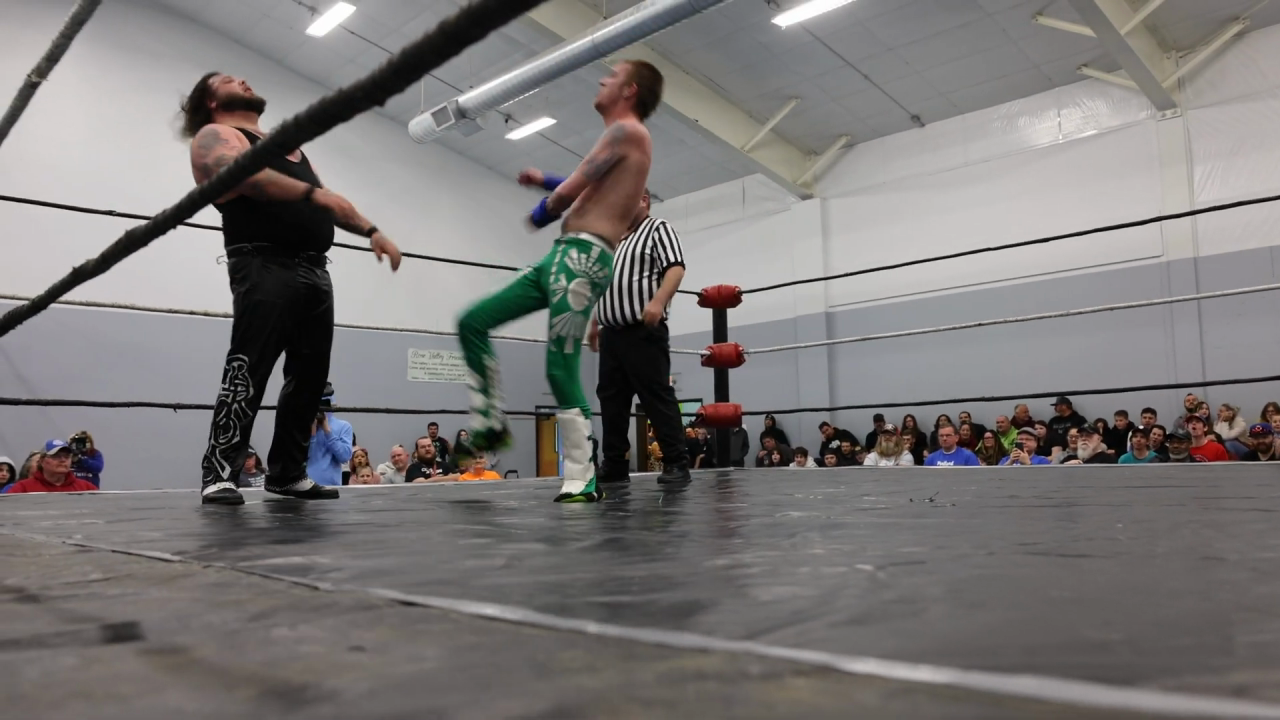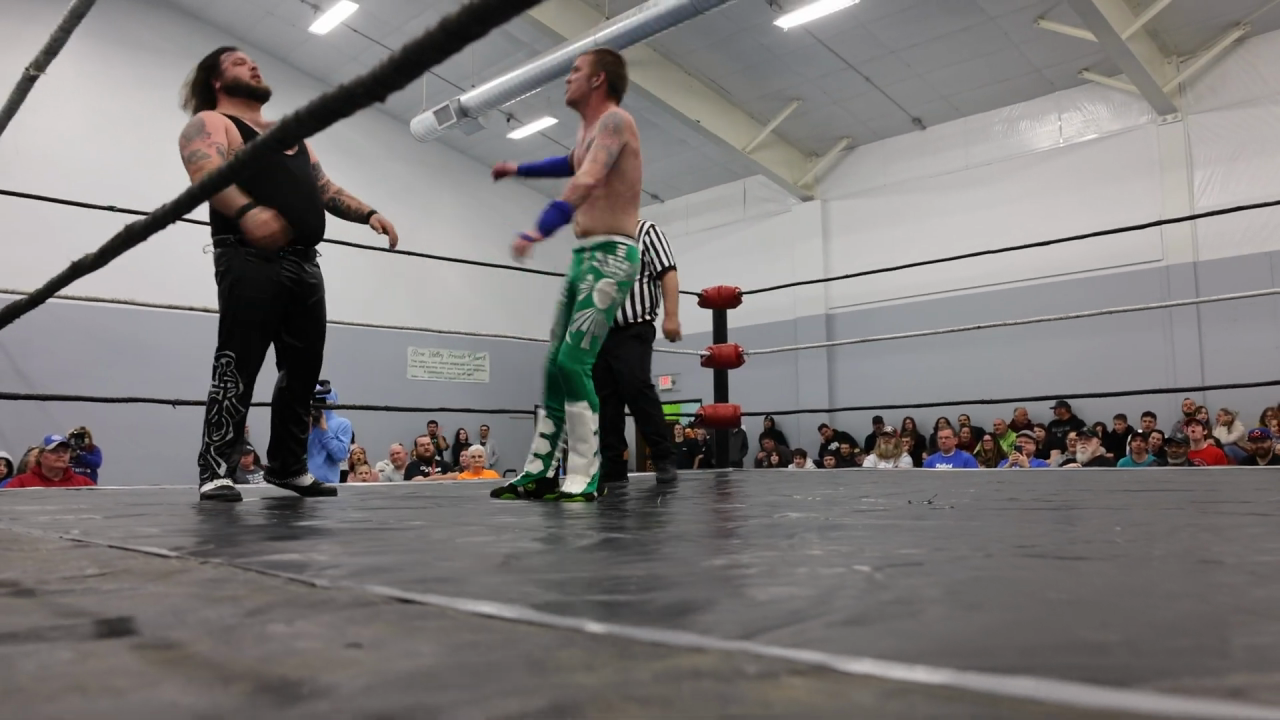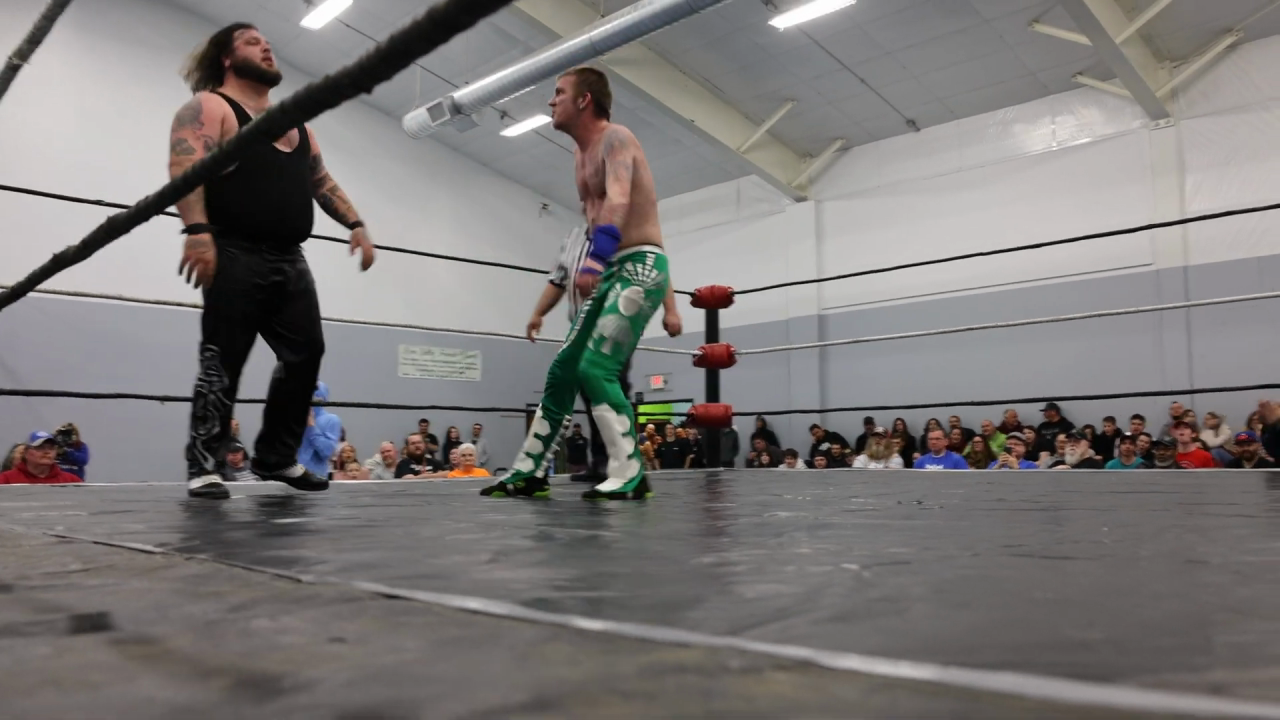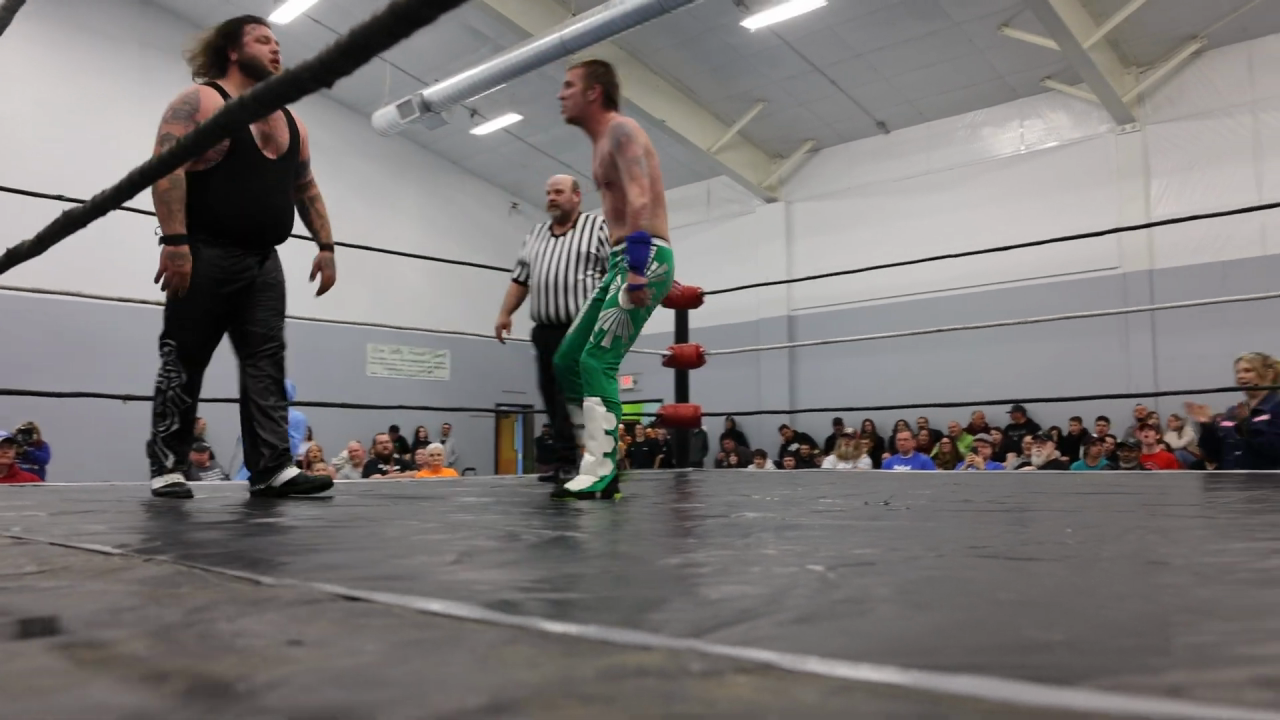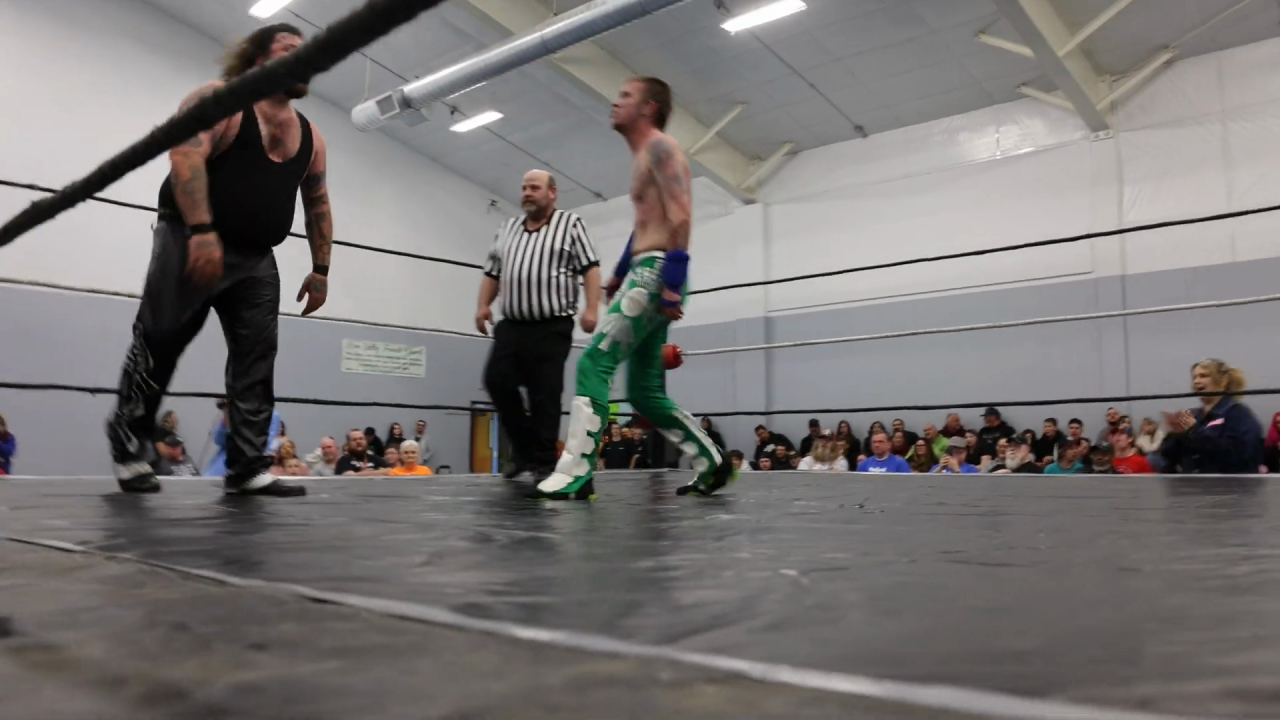
dt=0.2s
person 1, frame 1
right shoulder: (215, 138)
left elbow: (324, 200)
right elbow: (247, 173)
left wrist: (372, 232)
right wrist: (311, 193)
left hip: (313, 269)
right hip: (266, 267)
left knee: (308, 375)
right knee: (250, 365)
left ankle: (287, 472)
right ankle: (219, 473)
person 1, frame 2
right shoulder: (208, 125)
left elbow: (325, 188)
right elbow: (207, 174)
left wrist: (368, 213)
right wrist: (247, 212)
left hip: (304, 263)
right hip: (251, 261)
left knee: (303, 369)
right knee: (238, 364)
left ankle: (288, 465)
right ankle: (214, 472)
person 1, frame 3
left shoulder: (293, 123)
right shoulder: (207, 108)
left elbow: (322, 182)
right elbow: (186, 168)
left wrist: (355, 225)
right wrist: (197, 232)
left hip: (288, 258)
right hip: (236, 256)
left knee: (306, 354)
right knee: (222, 360)
left ankle: (277, 455)
right ankle: (203, 468)
person 1, frame 4
left shoulder: (288, 121)
right shoulder: (200, 102)
left elbow: (306, 188)
right elbow: (167, 168)
left wrist: (325, 246)
right wrist: (176, 241)
left hip: (262, 259)
right hip: (206, 253)
left knee: (266, 359)
right knee: (186, 358)
left ankle: (272, 468)
right ankle: (167, 467)
person 1, frame 5
left shoulder: (309, 135)
left elbow: (318, 205)
right elbow: (186, 158)
left wrist: (321, 268)
right wrist: (200, 231)
left hip: (256, 259)
right hip: (195, 245)
left knee: (256, 359)
right knee: (160, 340)
left ankle: (249, 468)
right ankle: (129, 450)
person 2, frame 1
left shoulder: (625, 130)
right shoulder: (621, 137)
left elbow: (570, 190)
left wrist: (538, 215)
right wrist: (545, 180)
left hip: (580, 257)
right hip: (564, 257)
left knee: (561, 371)
right knee: (472, 322)
left ankle: (582, 480)
right ankle: (489, 425)
person 2, frame 2
left shoulder: (615, 120)
right shoulder: (588, 130)
left elbow: (586, 182)
left wrist: (537, 229)
right wrist: (519, 168)
left hip: (611, 258)
right hip: (585, 260)
left knee: (572, 363)
right knee: (556, 369)
left ankle: (584, 478)
right ankle: (537, 473)
person 2, frame 3
left shoulder: (616, 138)
right shoulder: (584, 153)
left elbow: (618, 203)
left wrist: (593, 262)
right wrist: (595, 265)
left hip: (641, 269)
right hip: (611, 275)
left knee: (595, 369)
right knee: (563, 371)
left ankle: (629, 474)
right ankle: (528, 471)
person 2, frame 4
left shoulder: (622, 129)
right shoulder: (602, 142)
left elbow: (641, 202)
left wrist: (637, 272)
left hip: (644, 261)
right hip: (624, 265)
left knee: (595, 363)
right knee: (568, 360)
left ankle: (600, 475)
right ankle: (602, 458)
person 2, frame 5
left shoulder: (660, 146)
right shoulder: (644, 155)
left elbow: (680, 218)
left wrist: (672, 287)
right wrist: (618, 275)
left hip: (656, 275)
right hip: (645, 275)
left knee: (592, 366)
right knee: (645, 390)
left ankle: (575, 473)
right ankle: (711, 464)
person 3, frame 1
left shoulder: (657, 230)
right shoulder: (616, 240)
left elbow: (675, 269)
left wrist: (657, 302)
right wrist: (595, 324)
left hip: (644, 331)
right hip: (612, 333)
left knee: (655, 394)
right knee: (611, 398)
left ankle: (676, 464)
right ankle: (614, 464)
person 3, frame 2
left shoulder: (646, 231)
left elbow: (669, 273)
left wrist: (670, 315)
left hip: (632, 331)
right hip: (601, 335)
left knee: (638, 390)
right knee: (606, 399)
left ankle: (664, 458)
right ankle: (611, 467)
person 3, frame 3
left shoulder: (628, 230)
right shoulder: (575, 240)
left elbow: (654, 270)
right elbow: (558, 282)
left wrist: (669, 311)
right wrist: (538, 314)
left hip: (617, 327)
right hip: (583, 330)
left knee: (608, 387)
right knee: (593, 394)
left ankle: (609, 457)
right ankle: (599, 462)
person 3, frame 4
left shoulder: (595, 226)
right shoulder: (535, 235)
right elbow: (520, 280)
right wrist: (504, 313)
right hip: (545, 330)
right knee: (554, 396)
left ankle: (567, 463)
right ankle: (563, 460)
person 3, frame 5
left shoulder: (570, 224)
right shoulder: (507, 229)
left elbow: (591, 268)
right elbow: (492, 273)
left wrist: (591, 307)
right wrist: (483, 305)
left hip: (551, 328)
right hip: (511, 327)
left knee: (544, 396)
right knee: (496, 382)
left ankle: (543, 464)
right ankle: (524, 450)
